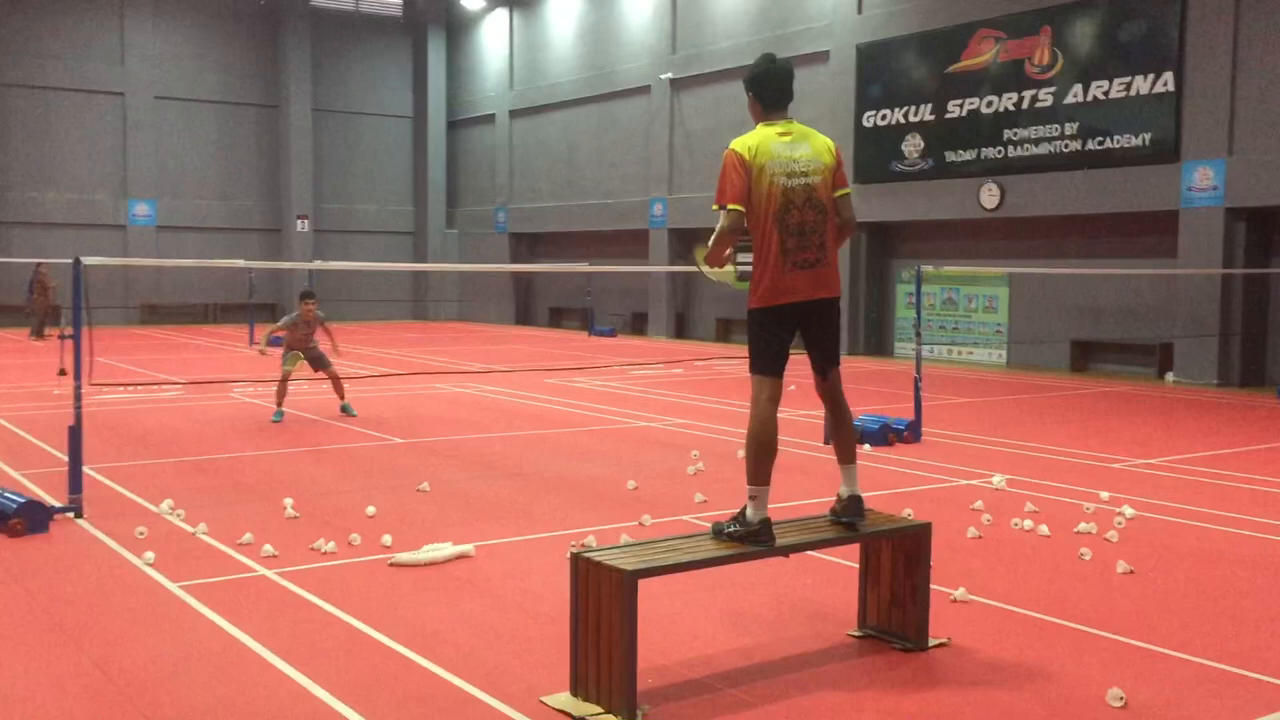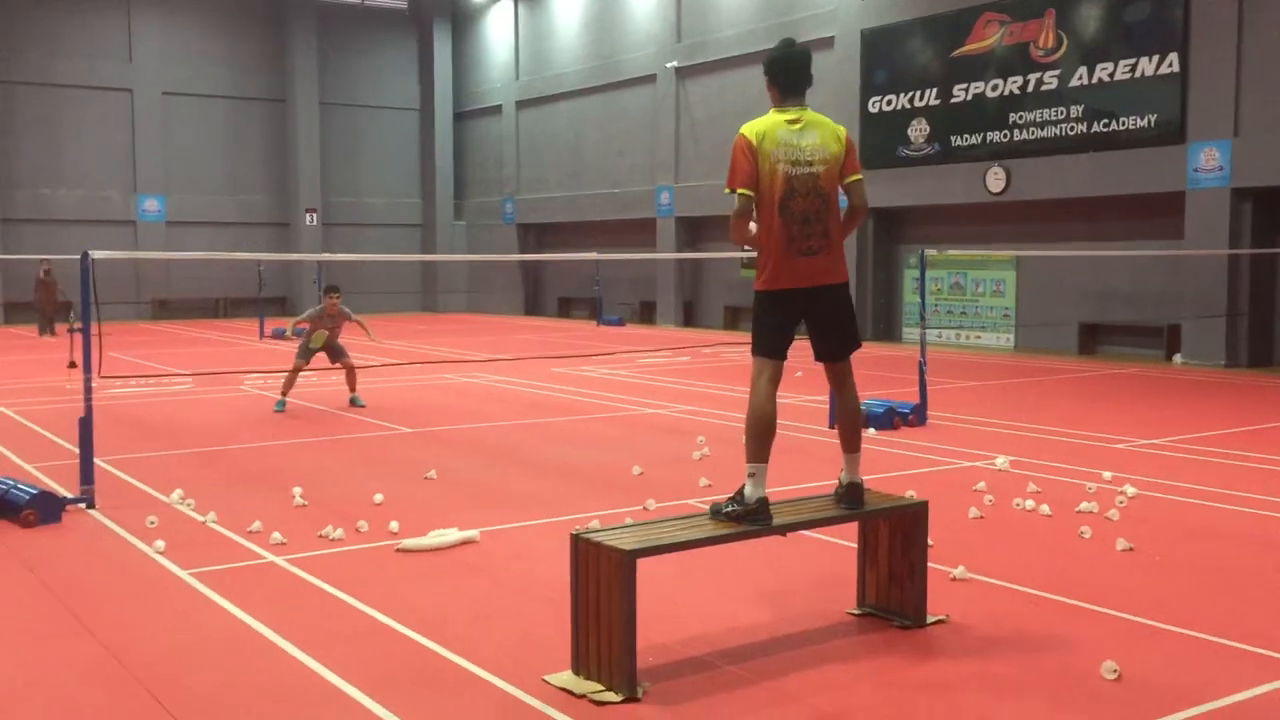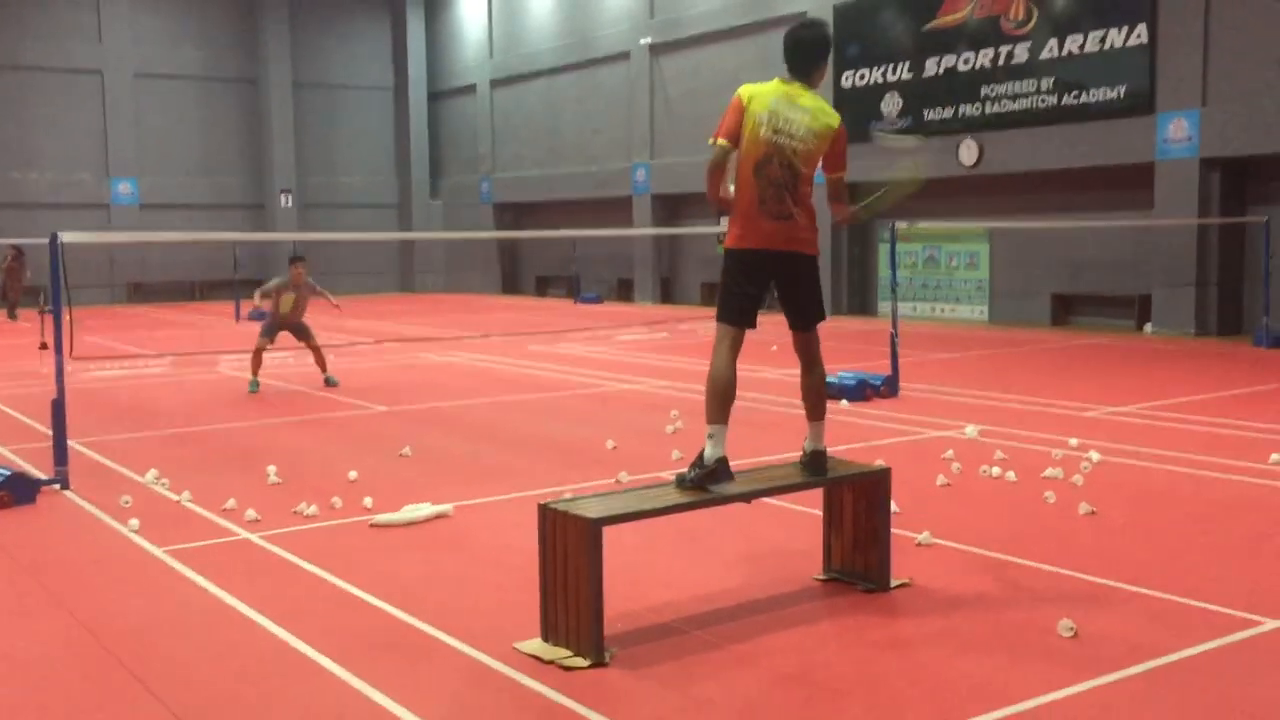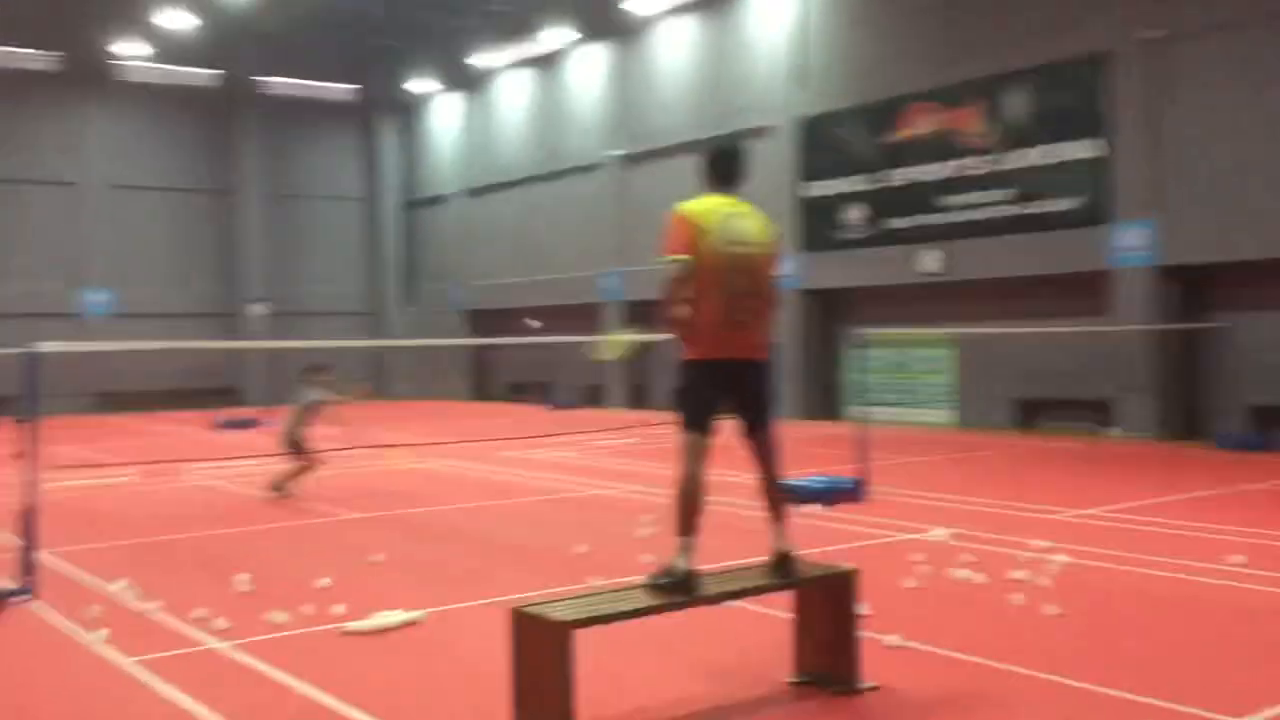
dt=0.5s
person 1, frame 1
left shoulder: (743, 150)
right shoulder: (825, 146)
left elbow: (732, 224)
right elbow: (847, 219)
left wrist: (713, 256)
left hip: (773, 292)
right hip: (824, 290)
left knee: (765, 396)
right knee: (831, 389)
left ankle: (755, 515)
right ankle: (850, 496)
person 1, frame 2
left shoulder: (752, 135)
right shoulder: (837, 135)
left elbow: (742, 212)
right elbow: (859, 206)
left wrist: (743, 235)
left hip: (777, 279)
right hip: (829, 278)
left knee: (765, 378)
right knee: (842, 378)
left ankle: (754, 494)
right ankle: (851, 481)
person 1, frame 3
left shoulder: (748, 97)
right shoulder: (829, 119)
left elbow: (718, 159)
right elbow: (837, 194)
left wrist: (718, 196)
right wrist: (843, 212)
left hip: (747, 242)
right hip: (798, 247)
left knee: (727, 343)
right knee: (808, 347)
left ankle: (714, 453)
right ankle: (815, 449)
person 1, frame 4
left shoulder: (691, 212)
right shoulder: (760, 223)
left elbow: (681, 274)
right elbow: (769, 295)
left wrist: (673, 315)
left hip: (706, 349)
right hip: (751, 351)
left knee: (694, 450)
right knee: (763, 449)
left ankle: (683, 564)
right ankle: (781, 549)
